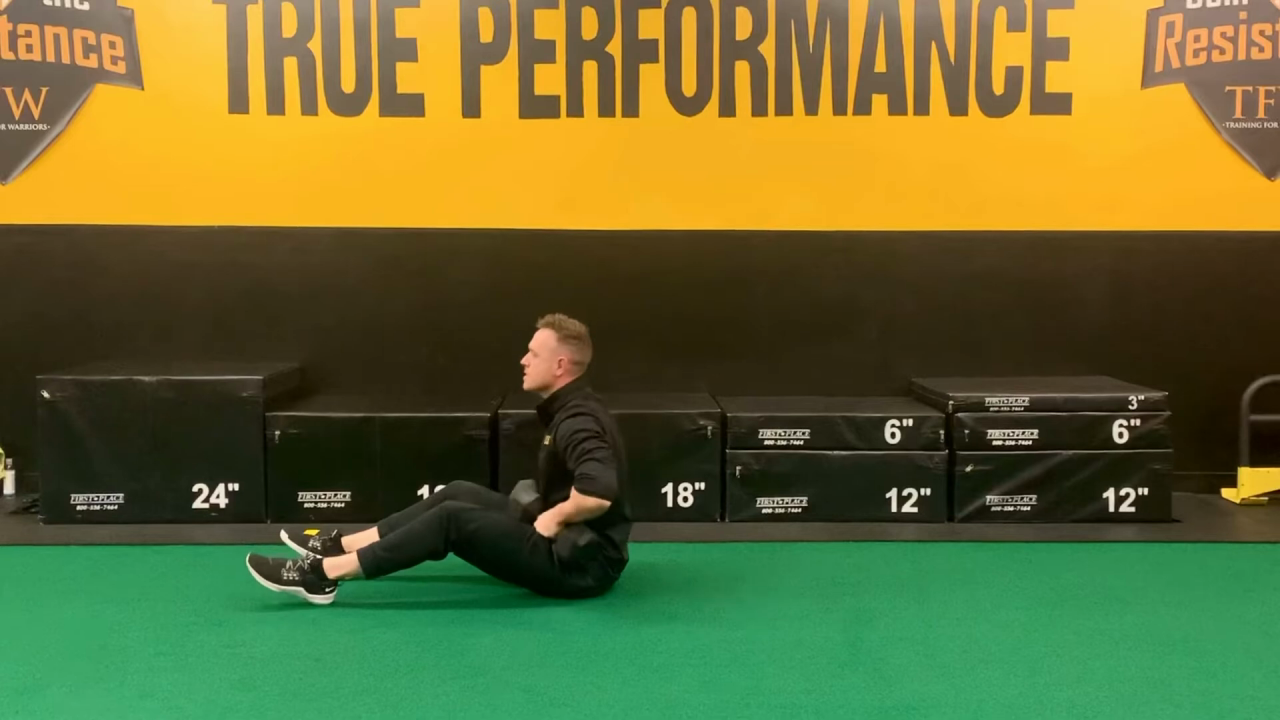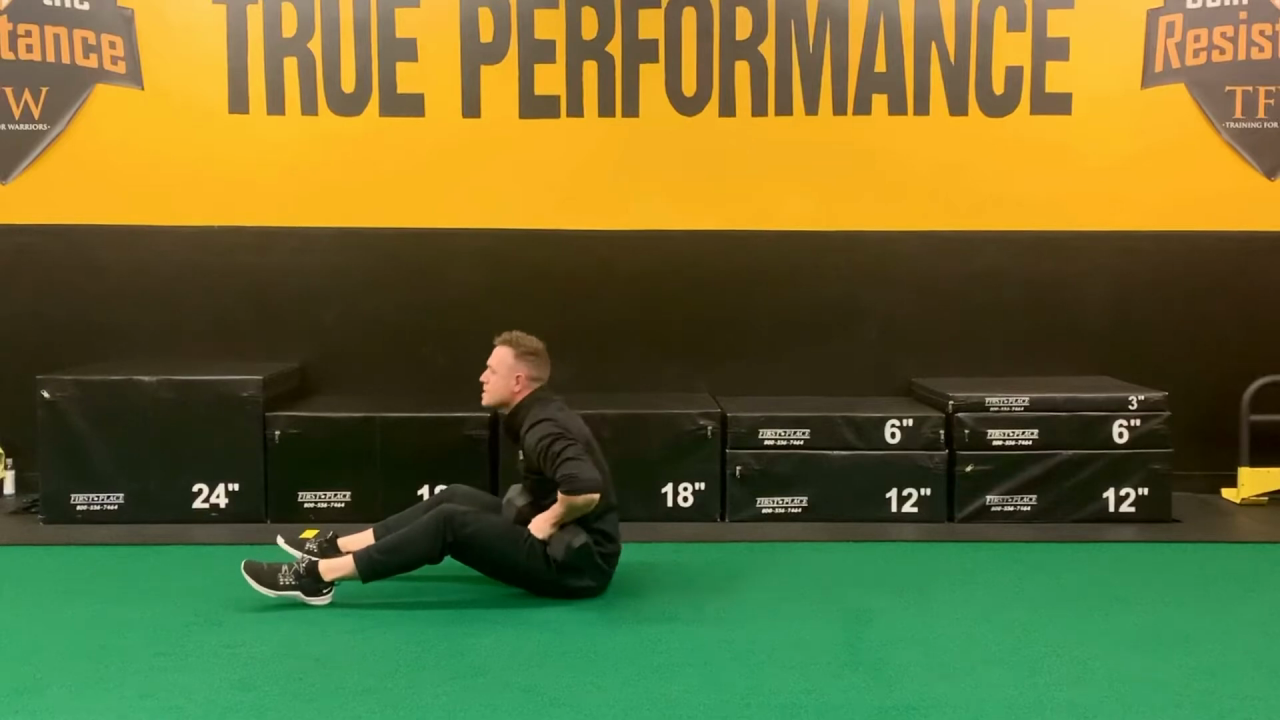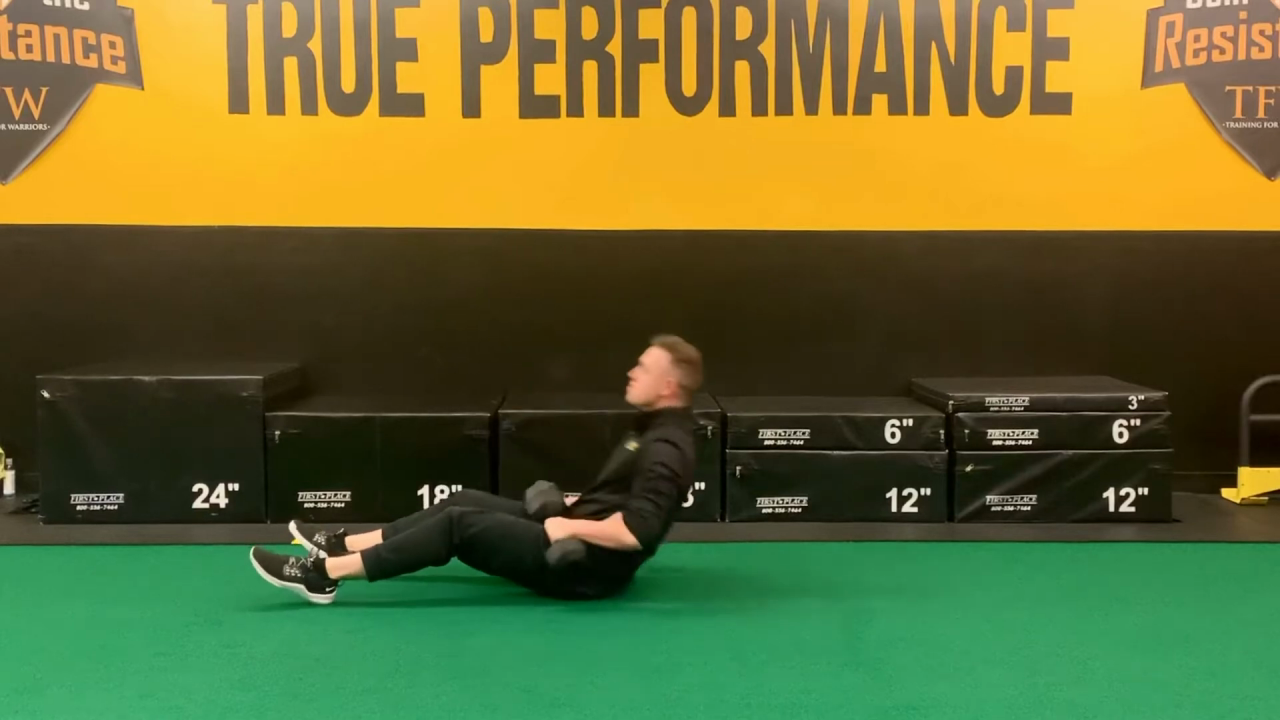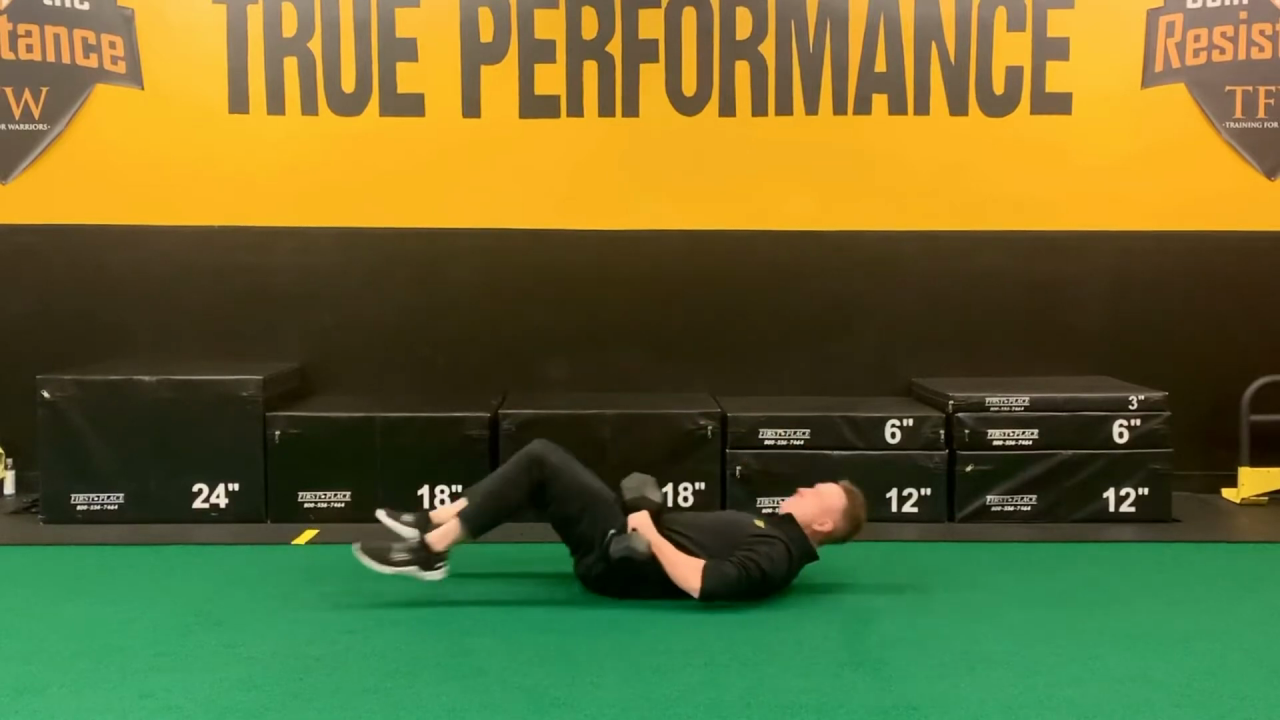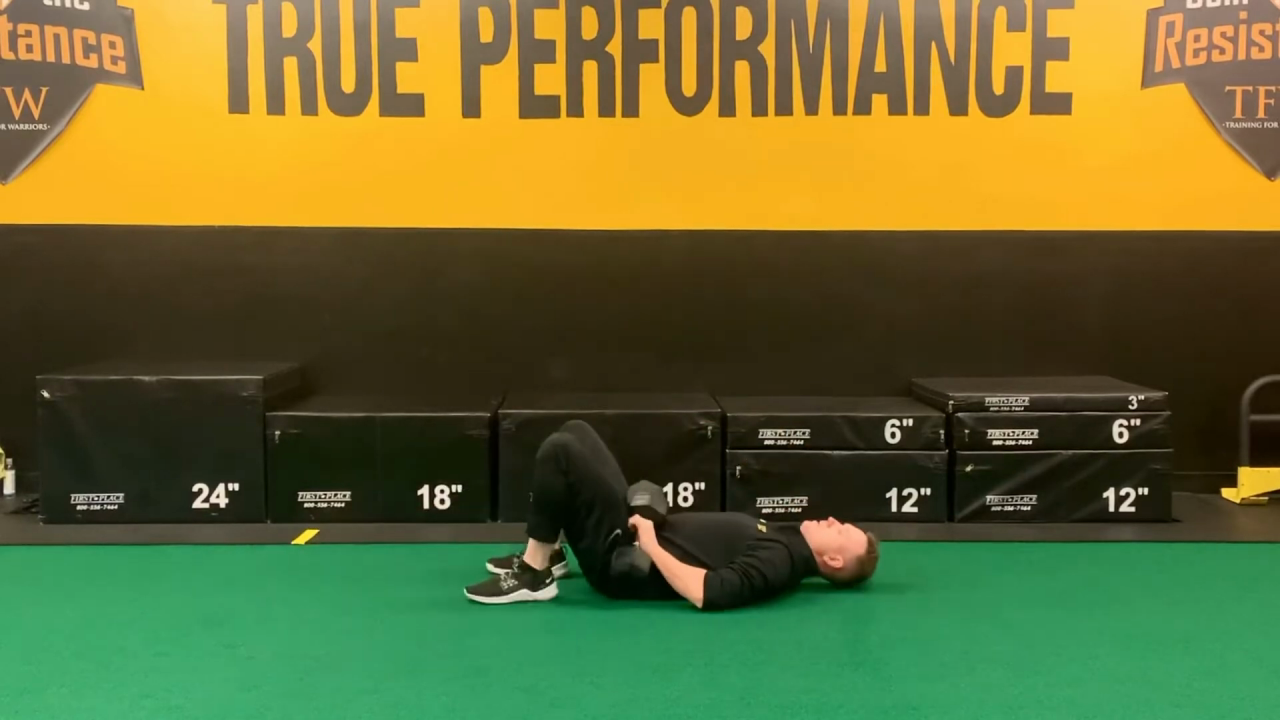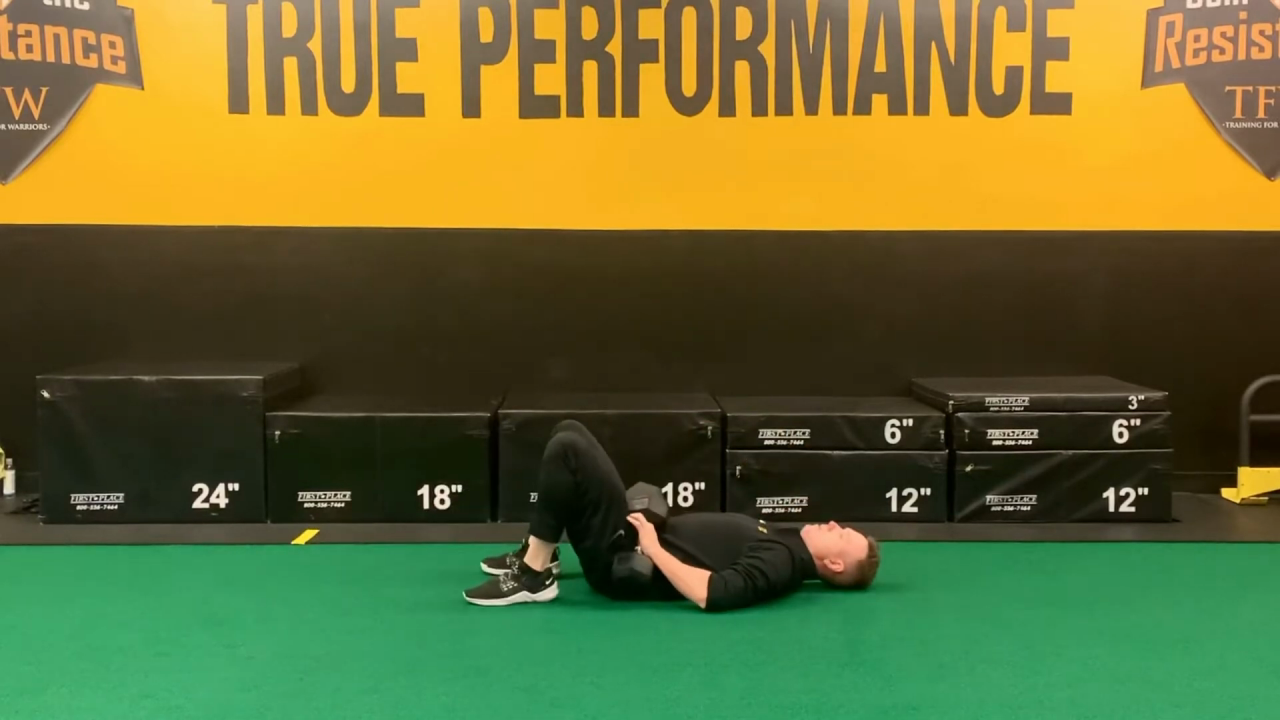
dt=0.4s
person 1, frame 1
left shoulder: (577, 422)
right shoulder: (572, 404)
left elbow: (598, 493)
left wrist: (557, 518)
right wrist: (544, 510)
left hip: (578, 564)
right hip: (571, 545)
left knee: (452, 520)
right knee: (458, 494)
left ankle: (321, 574)
right ankle: (339, 546)
person 1, frame 2
left shoulder: (541, 429)
right shoulder: (541, 413)
left elbow: (585, 489)
left wrist: (551, 520)
right wrist: (537, 512)
left hip: (576, 565)
left knee: (449, 523)
right knee: (456, 498)
left ankle: (318, 577)
right ankle: (335, 547)
person 1, frame 3
left shoulder: (666, 453)
right shoulder: (654, 431)
left elbow: (634, 533)
left wrist: (569, 526)
right wrist: (572, 509)
left hip: (583, 569)
right hip: (567, 535)
left knee: (457, 525)
right knee: (466, 502)
left ankle: (323, 575)
right ankle: (340, 544)
person 1, frame 4
left shoulder: (771, 559)
right shoulder: (771, 531)
left elbow: (701, 583)
left wrist: (651, 535)
right wrist: (651, 522)
left hip: (614, 561)
right hip: (637, 540)
left knee: (538, 459)
right knee: (542, 461)
left ankle: (429, 550)
right ankle: (433, 523)
person 1, frame 5
left shoulder: (779, 564)
right shoulder: (783, 539)
left elbow: (708, 592)
left wrist: (651, 547)
right wrist: (652, 523)
left hip: (622, 557)
right hip: (636, 534)
left knee: (558, 452)
right knee: (573, 433)
left ankle: (533, 574)
right ankle: (545, 555)
person 1, frame 6
left shoulder: (780, 566)
right shoulder: (781, 542)
left elbow: (711, 593)
left wrist: (653, 550)
right wrist: (653, 525)
left hip: (622, 560)
right hip: (634, 536)
left knee: (567, 449)
right knee: (571, 433)
left ankle: (532, 575)
right ankle: (535, 553)
